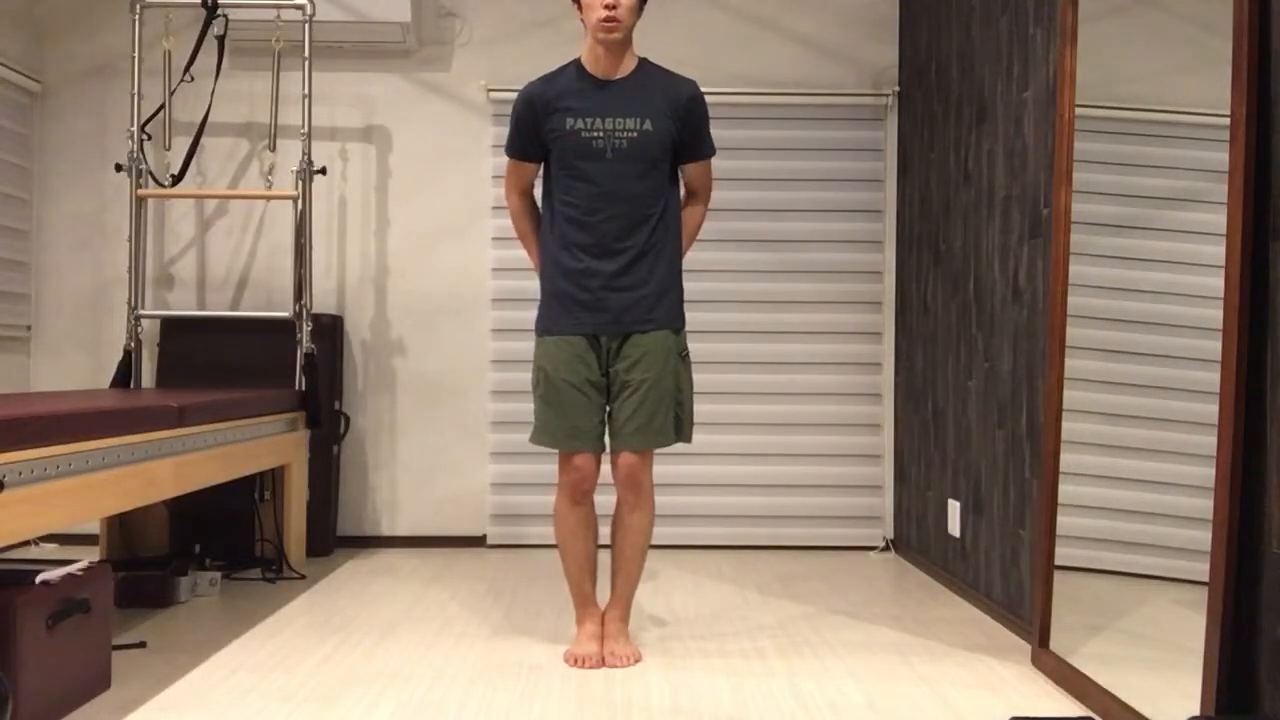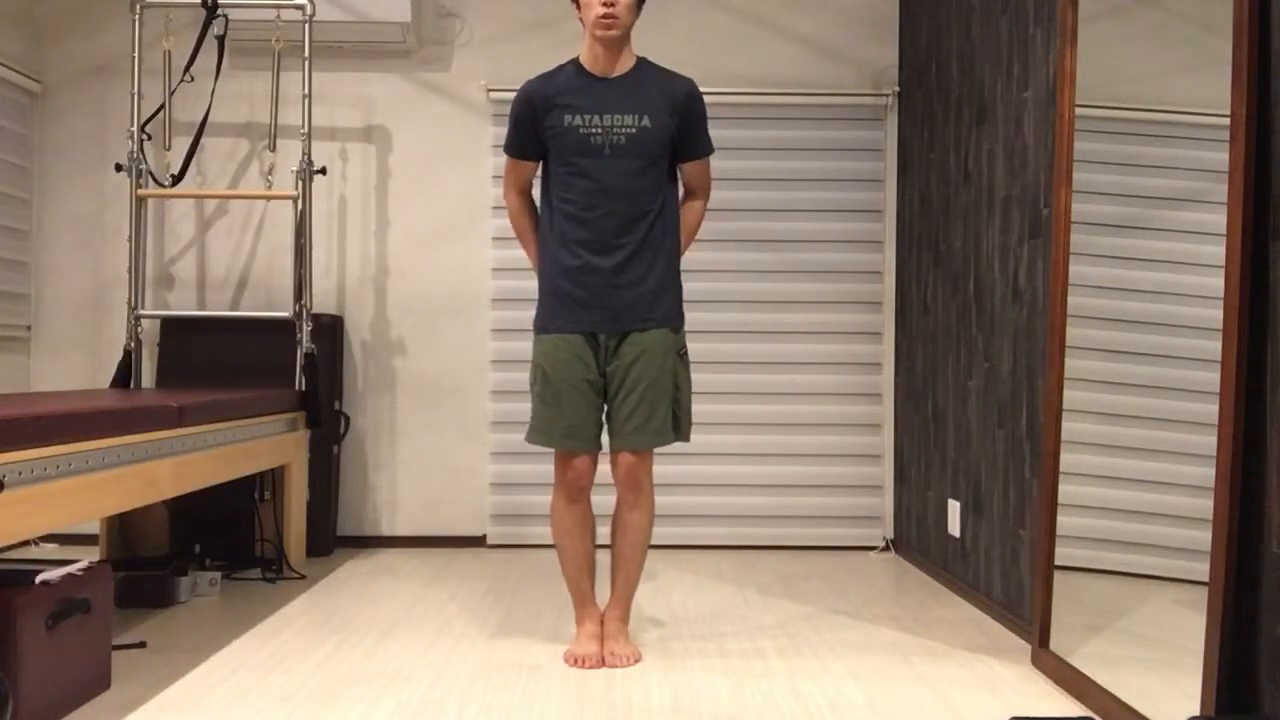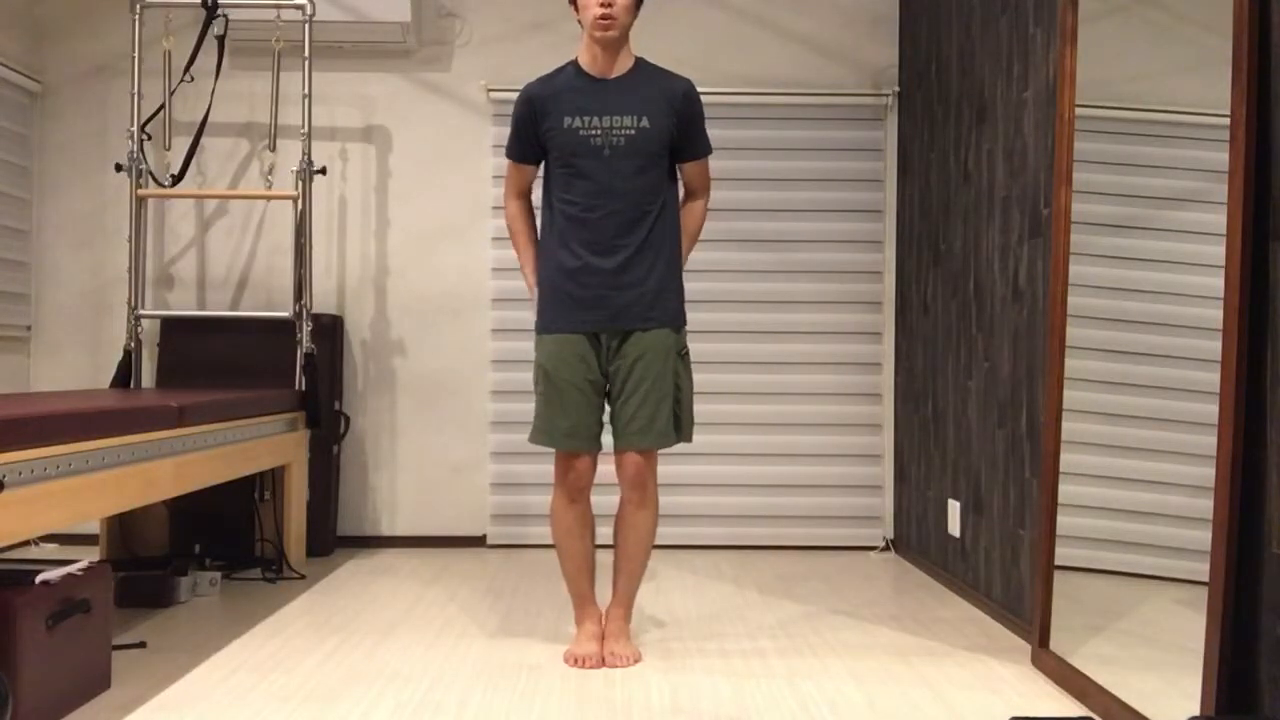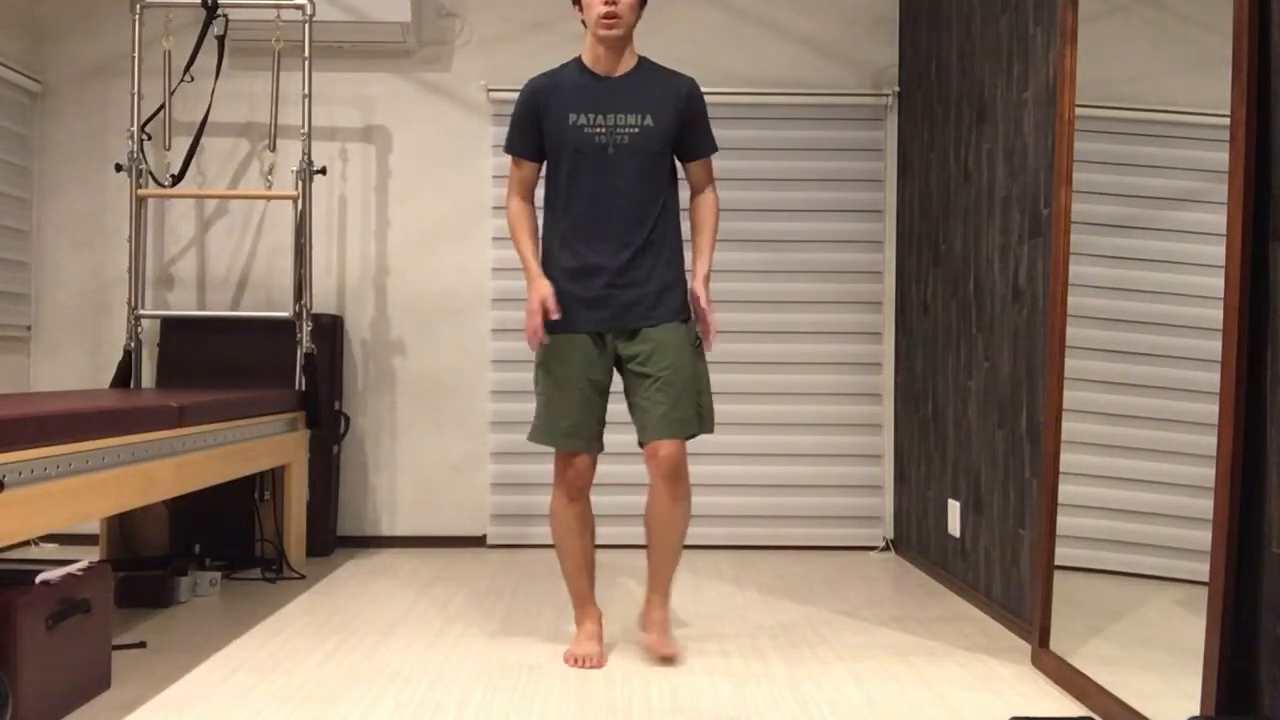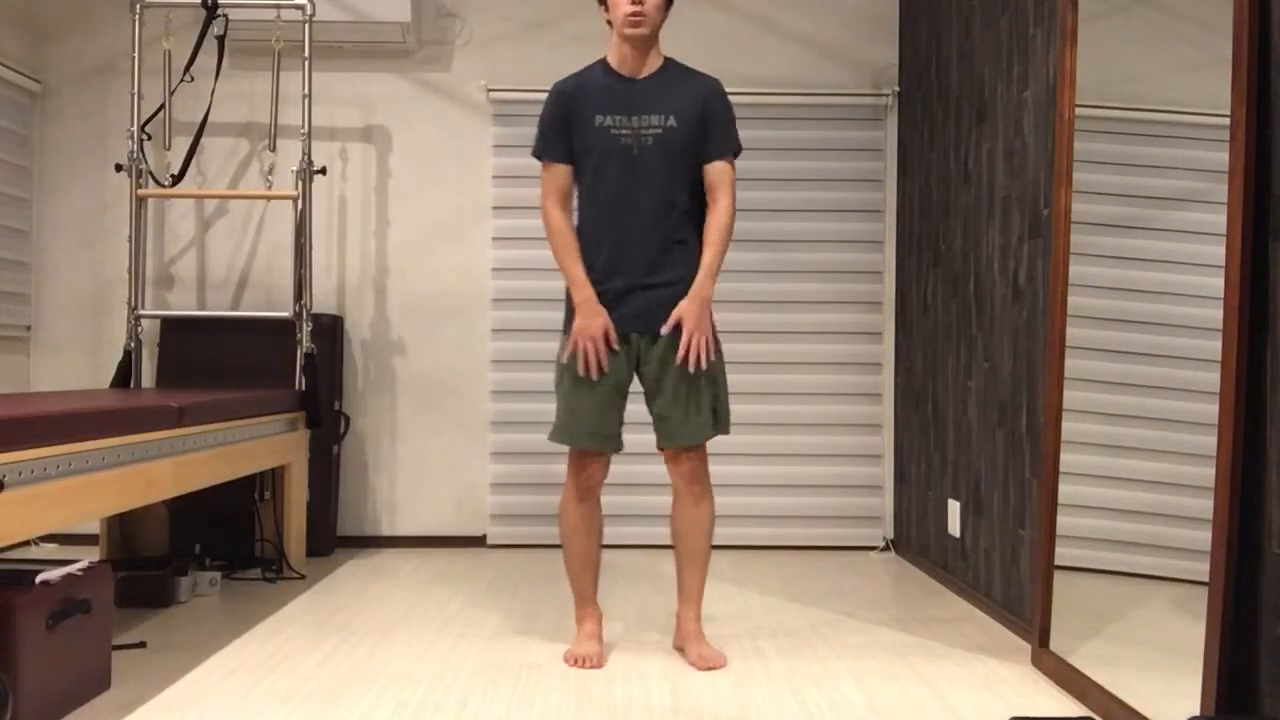
dt=0.3s
person 1, frame 1
left shoulder: (679, 97)
right shoulder: (542, 98)
left elbow: (697, 194)
right elbow: (519, 192)
left wrist: (658, 265)
right wrist: (551, 270)
left hip: (650, 319)
right hip: (567, 319)
left knee: (633, 472)
right knee: (577, 474)
left ankle: (619, 618)
right ankle: (585, 617)
person 1, frame 2
left shoulder: (677, 95)
right shoulder: (541, 95)
left elbow: (696, 193)
right elbow: (516, 191)
left wrist: (656, 264)
right wrist: (551, 268)
left hip: (648, 316)
right hip: (564, 316)
left knee: (633, 471)
right knee: (572, 473)
left ankle: (618, 618)
right ankle: (585, 619)
person 1, frame 3
left shoulder: (674, 95)
right shoulder: (541, 98)
left elbow: (696, 193)
right elbow: (517, 196)
left wrist: (662, 268)
right wrist: (538, 280)
left hip: (650, 316)
right hip: (567, 316)
left knee: (638, 472)
right knee: (573, 472)
left ankle: (620, 617)
right ankle: (585, 619)
person 1, frame 4
left shoulder: (676, 93)
right shoulder: (544, 94)
left elbow: (703, 189)
right elbow: (519, 195)
left wrist: (701, 272)
right wrist: (536, 277)
left hip: (659, 311)
right hip: (573, 311)
left knee: (669, 462)
right knee: (572, 471)
left ankle: (657, 607)
right ankle: (586, 618)
person 1, frame 5
left shoulder: (701, 95)
right shoulder: (571, 96)
left elbow: (721, 198)
right elbow: (555, 204)
left wrist: (700, 293)
right wrist: (583, 299)
left hip: (676, 310)
right hip: (600, 312)
left knee: (689, 465)
right knee: (584, 469)
left ankle: (689, 621)
right ankle: (588, 619)
